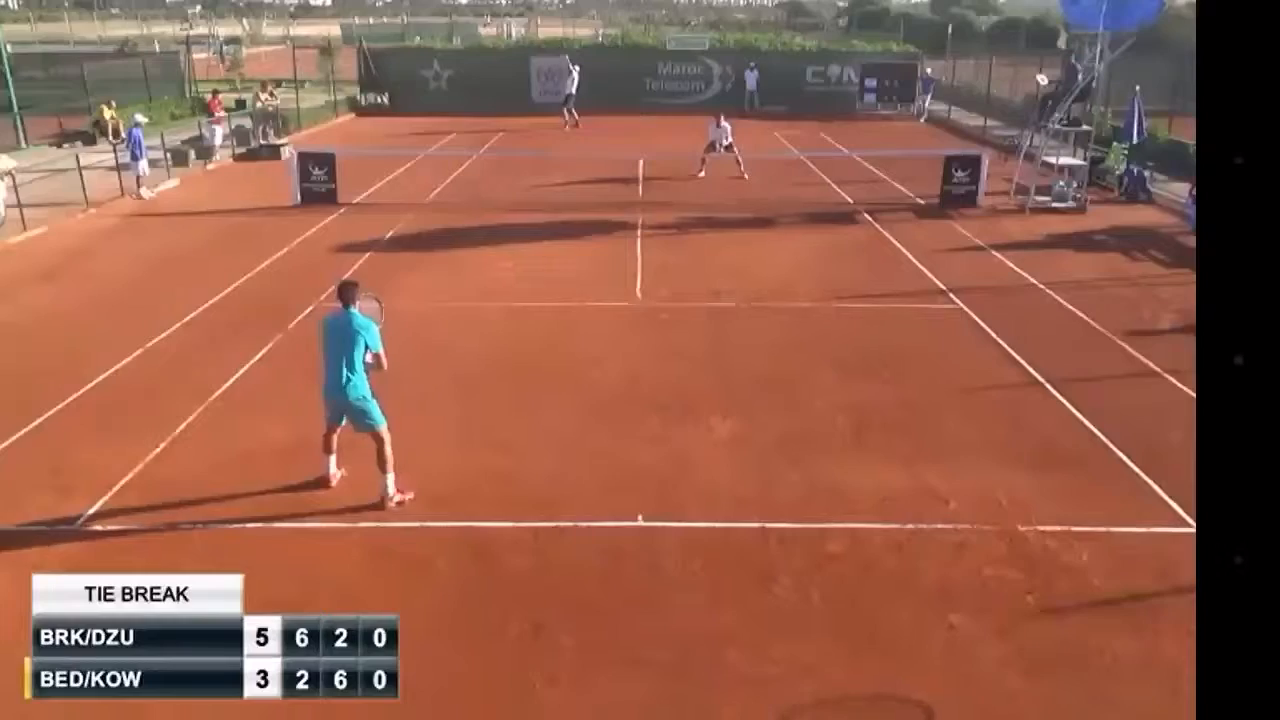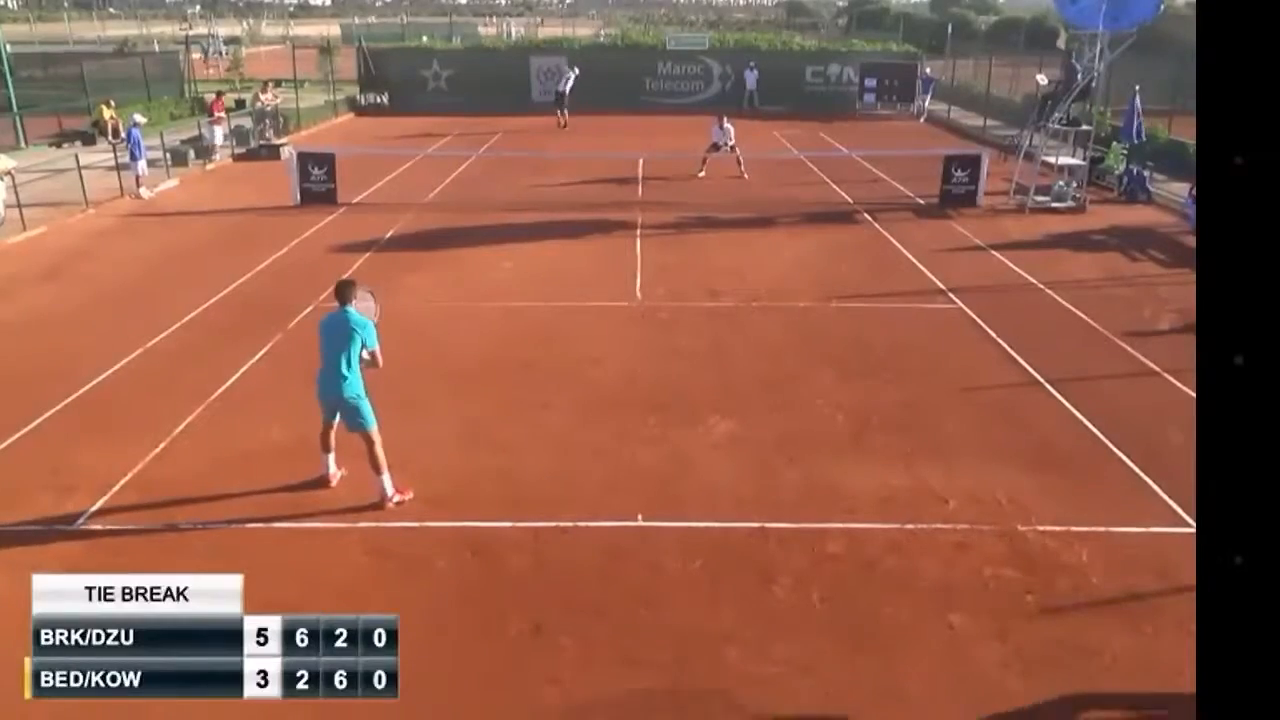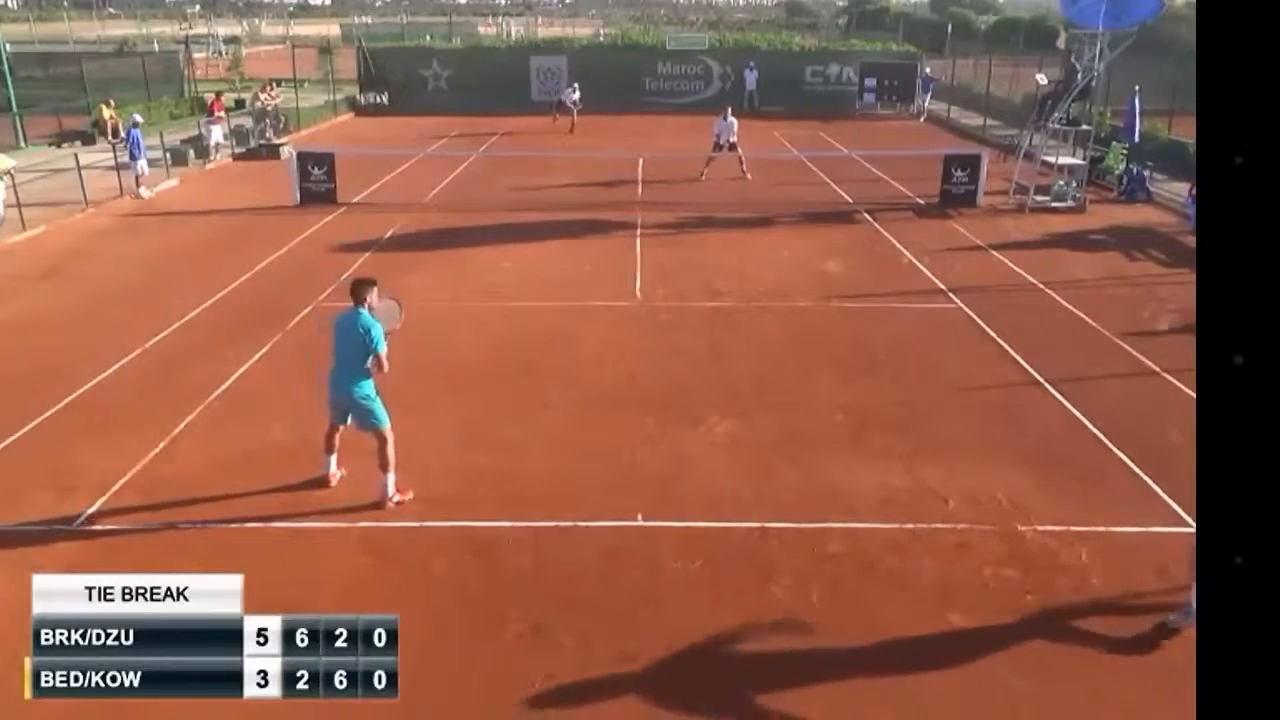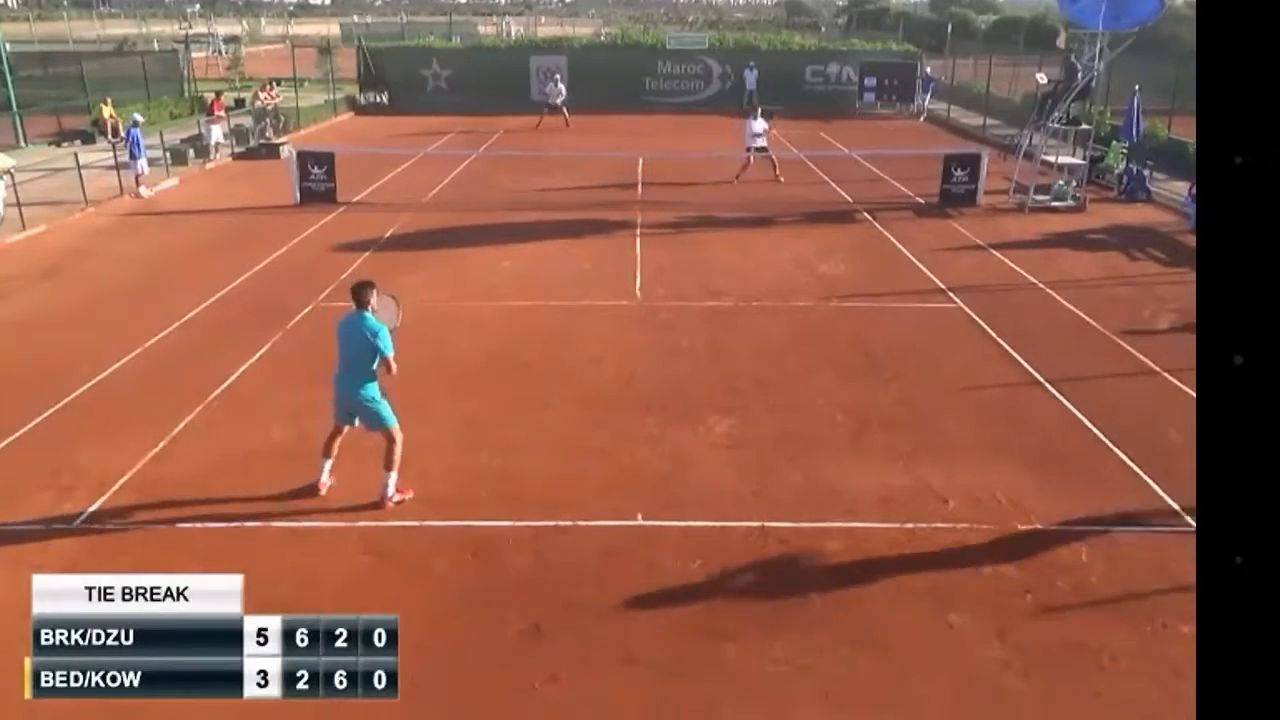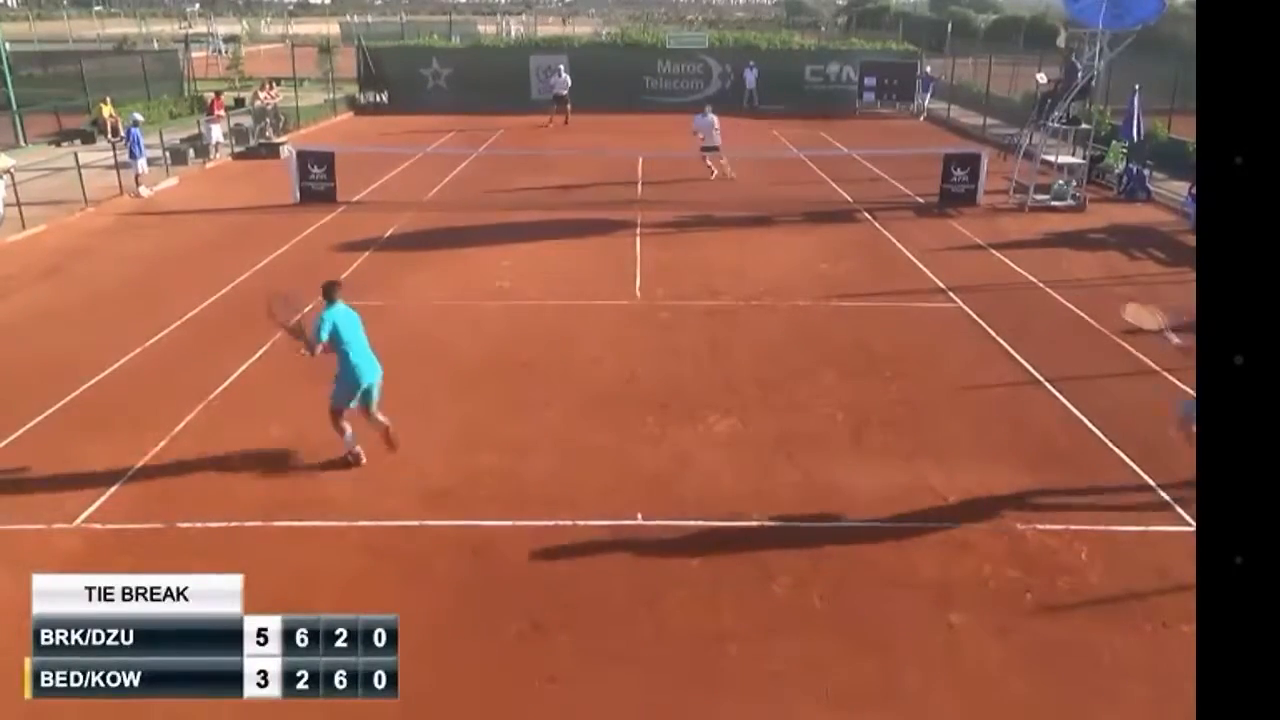
dt=0.7s
person 1, frame 1
left shoulder: (328, 322)
right shoulder: (367, 326)
right elbow: (382, 365)
left hip: (331, 389)
right hip: (356, 392)
left knee: (331, 429)
right knee: (383, 439)
left ankle: (332, 473)
right ankle: (390, 493)
person 1, frame 2
left shoulder: (325, 322)
right shoulder: (364, 324)
right elbow: (378, 363)
left hip: (325, 387)
right hip: (349, 391)
left knee: (328, 426)
right knee: (373, 440)
left ankle: (331, 472)
right ankle: (389, 493)
person 1, frame 3
left shoulder: (341, 320)
right shoulder: (372, 326)
right elbow: (383, 368)
right wrist: (383, 354)
left hip: (337, 386)
right hip: (360, 391)
left knee: (334, 428)
right knee: (386, 438)
left ankle: (331, 472)
right ankle: (390, 492)
person 1, frame 4
left shoulder: (343, 323)
right shoulder: (378, 330)
right elbow: (391, 370)
right wrist: (391, 358)
left hip: (342, 389)
right hip: (365, 394)
left knee: (338, 431)
right knee: (395, 438)
left ankle: (322, 480)
right ankle: (389, 493)
person 1, frame 5
left shoulder: (327, 316)
right shoulder: (352, 314)
left elbow: (315, 351)
right wrist: (327, 347)
left hip: (353, 374)
right hip: (373, 370)
left knee: (336, 414)
right knee: (370, 412)
left ankle: (355, 452)
right ankle: (385, 428)
